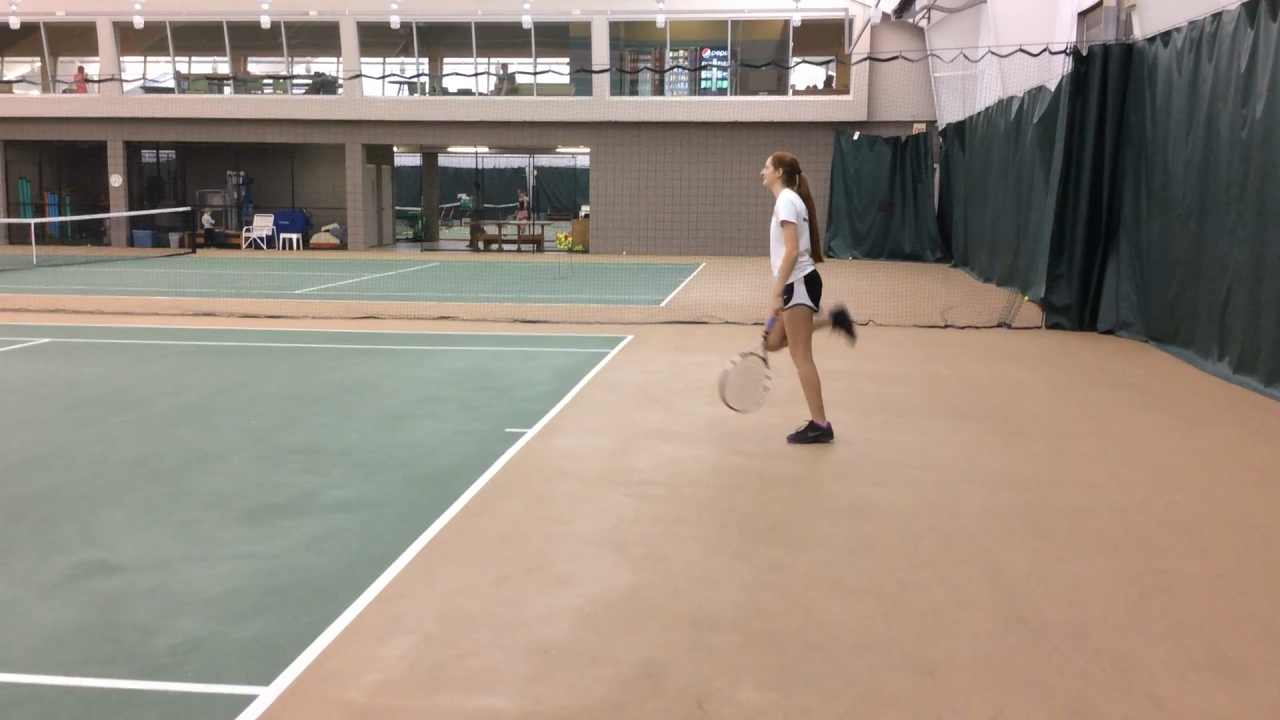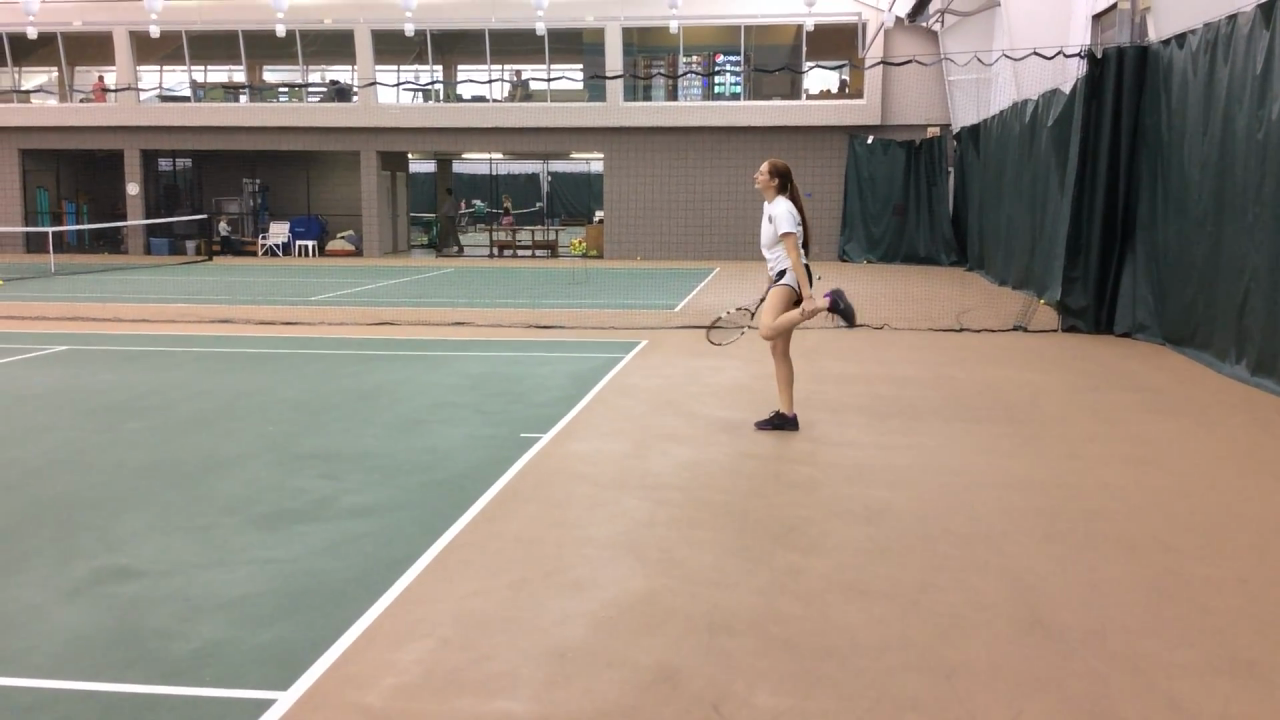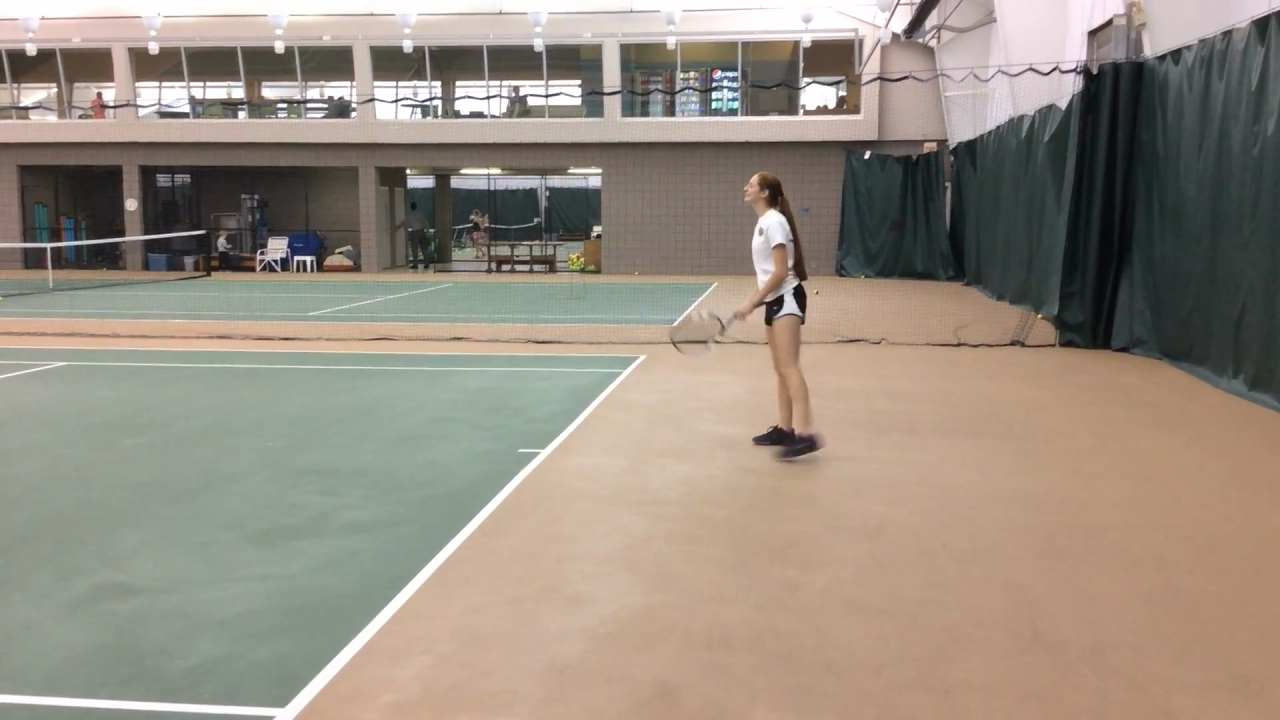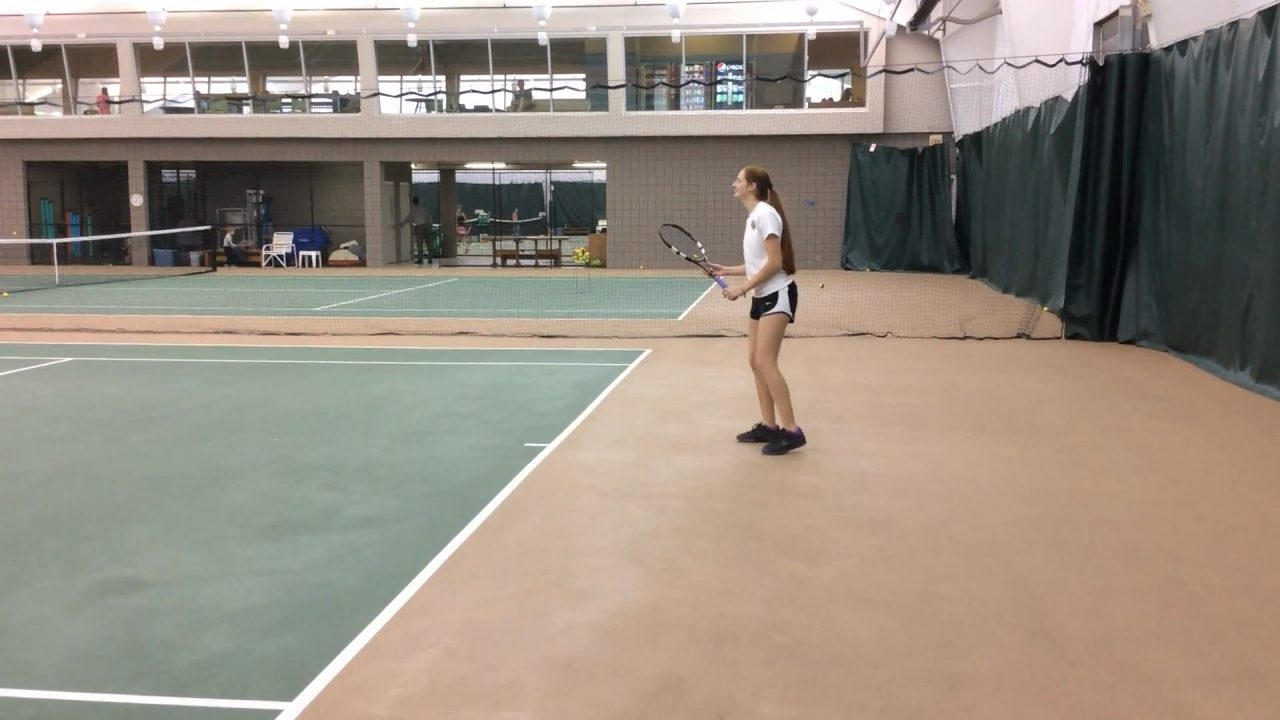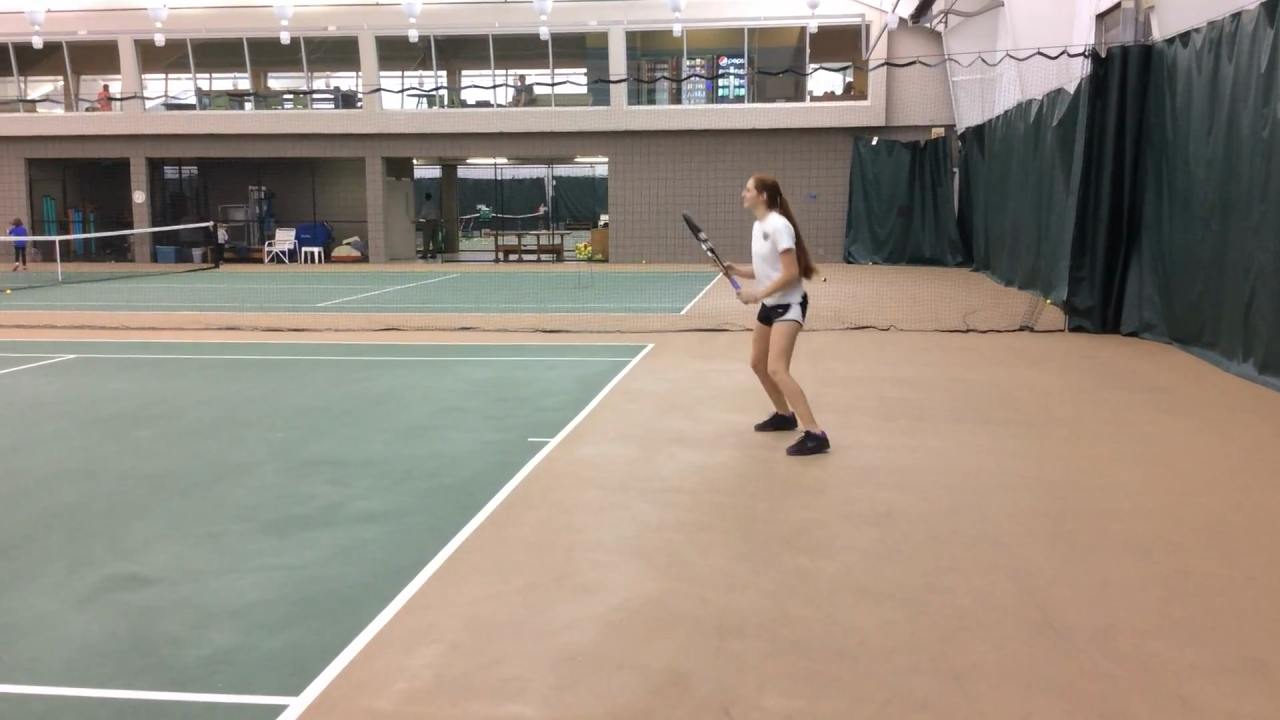
dt=1s
person 1, frame 1
left shoulder: (786, 200)
right shoulder: (788, 199)
left elbow: (792, 252)
left wrist: (776, 294)
left hip: (799, 284)
right hip: (795, 284)
left knee: (800, 356)
right knee: (772, 341)
left ankle: (819, 425)
right ankle: (831, 319)
person 1, frame 2
left shoulder: (782, 209)
right shoulder: (769, 206)
left elbow: (795, 255)
left wrist: (807, 296)
right wrist: (769, 286)
left hip: (790, 276)
right hip: (782, 277)
left knee: (768, 330)
right knee: (779, 348)
left ankle: (826, 302)
right ankle: (787, 414)
person 1, frame 3
left shoulder: (775, 221)
right shoulder: (764, 221)
left elbow: (781, 272)
left wrist: (752, 302)
right wrist: (757, 301)
left hip: (787, 299)
right hip: (776, 301)
left knee: (788, 366)
right knee: (781, 367)
left ankle: (805, 434)
right ankle: (785, 428)
person 1, frame 4
left shoulder: (765, 214)
right shoulder: (753, 216)
left elbow: (774, 263)
left wrist: (742, 288)
right wrist: (726, 270)
left hip: (777, 295)
right hip: (762, 297)
left knee: (765, 362)
right knee: (756, 362)
left ankle: (792, 430)
right ankle: (769, 426)
person 1, frame 5
left shoulder: (780, 226)
right shoulder: (757, 227)
left elbow: (790, 274)
left wrist: (759, 294)
right wrist: (739, 271)
left hip: (789, 304)
right hip: (768, 306)
left knee: (776, 370)
right knee: (758, 364)
left ankle: (815, 434)
right ankle: (785, 414)
